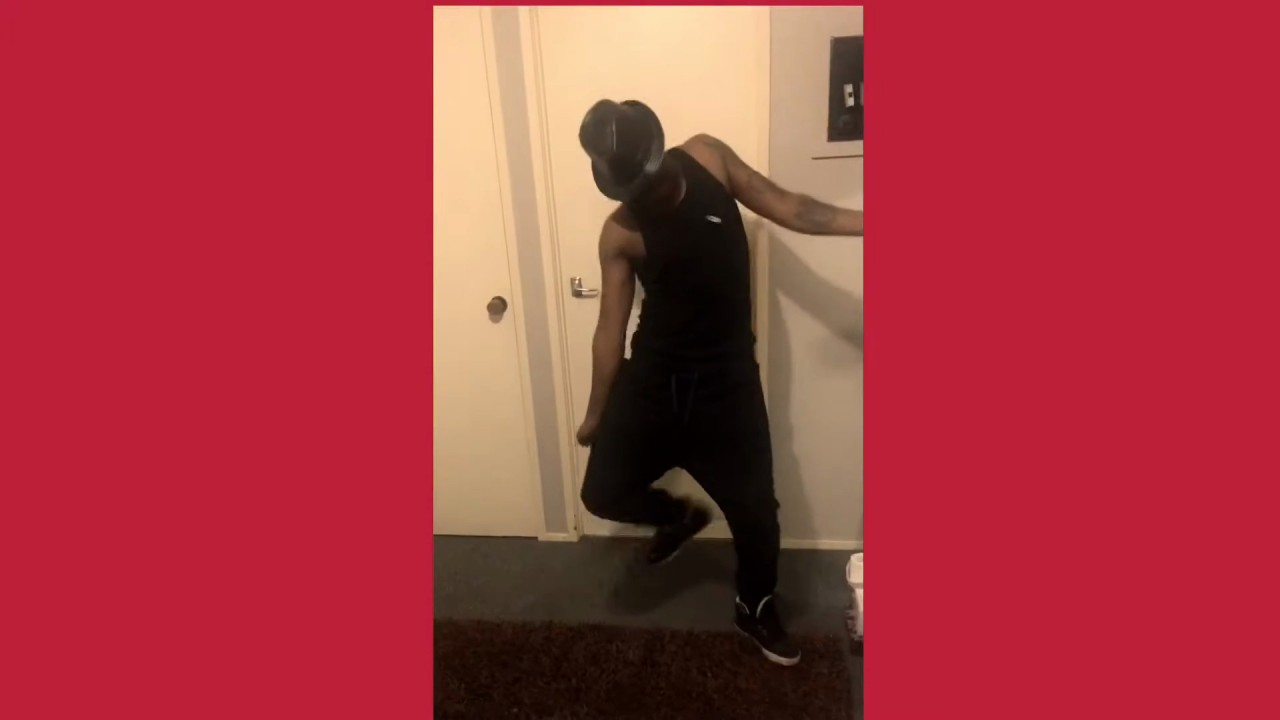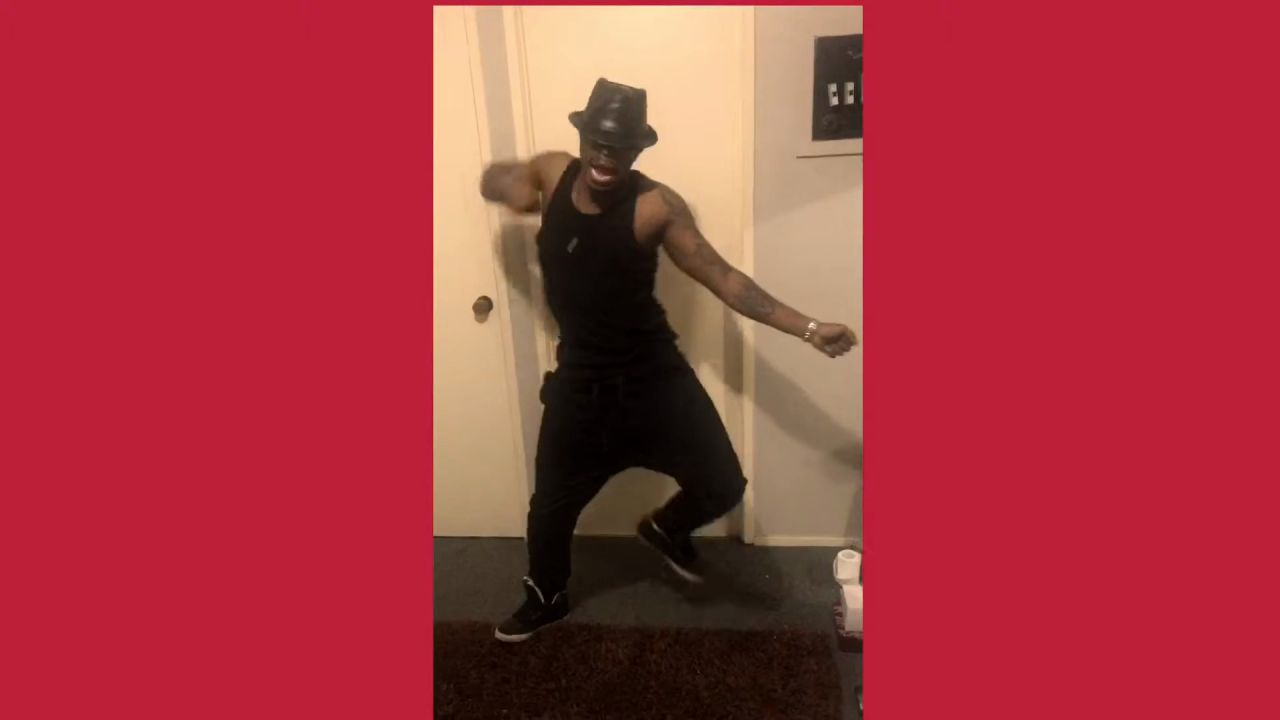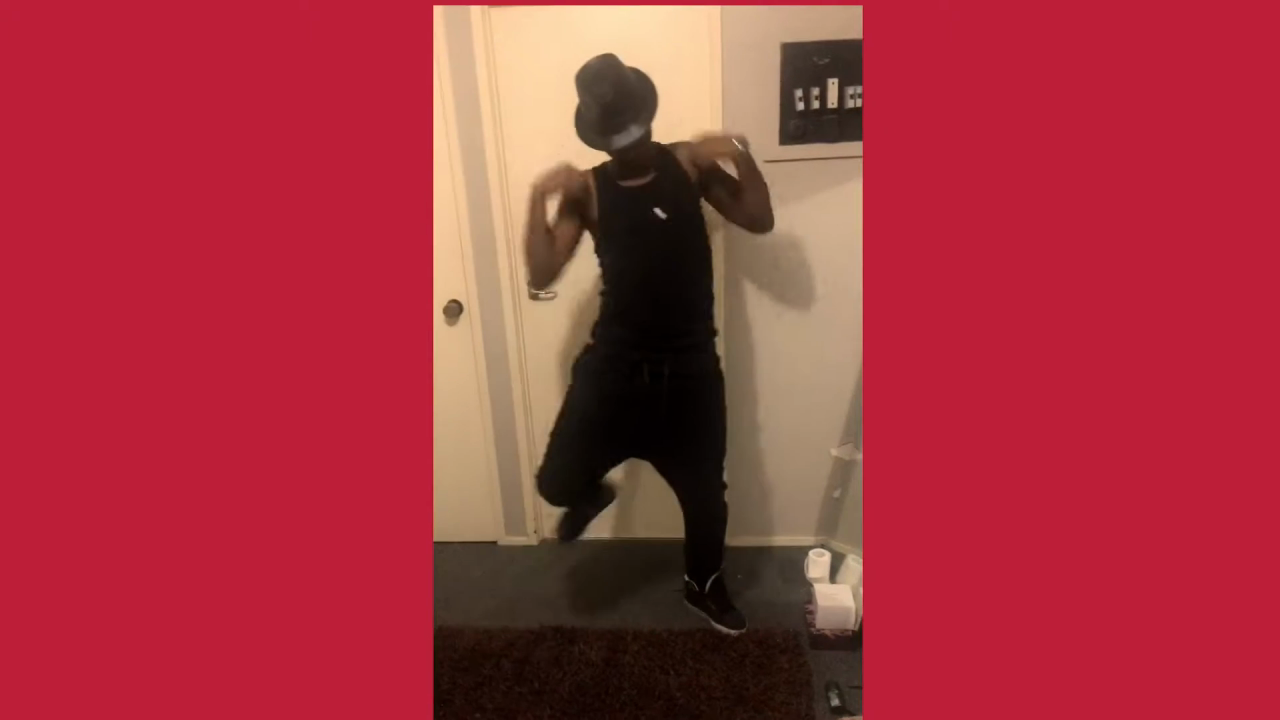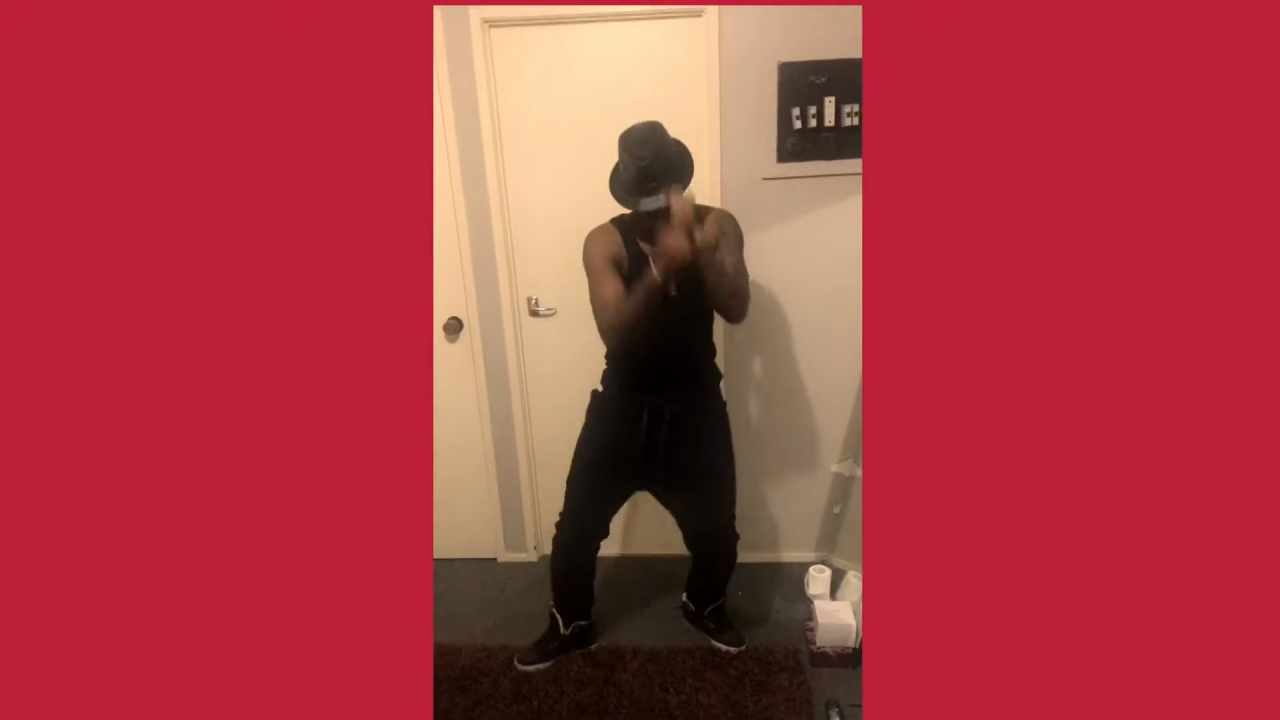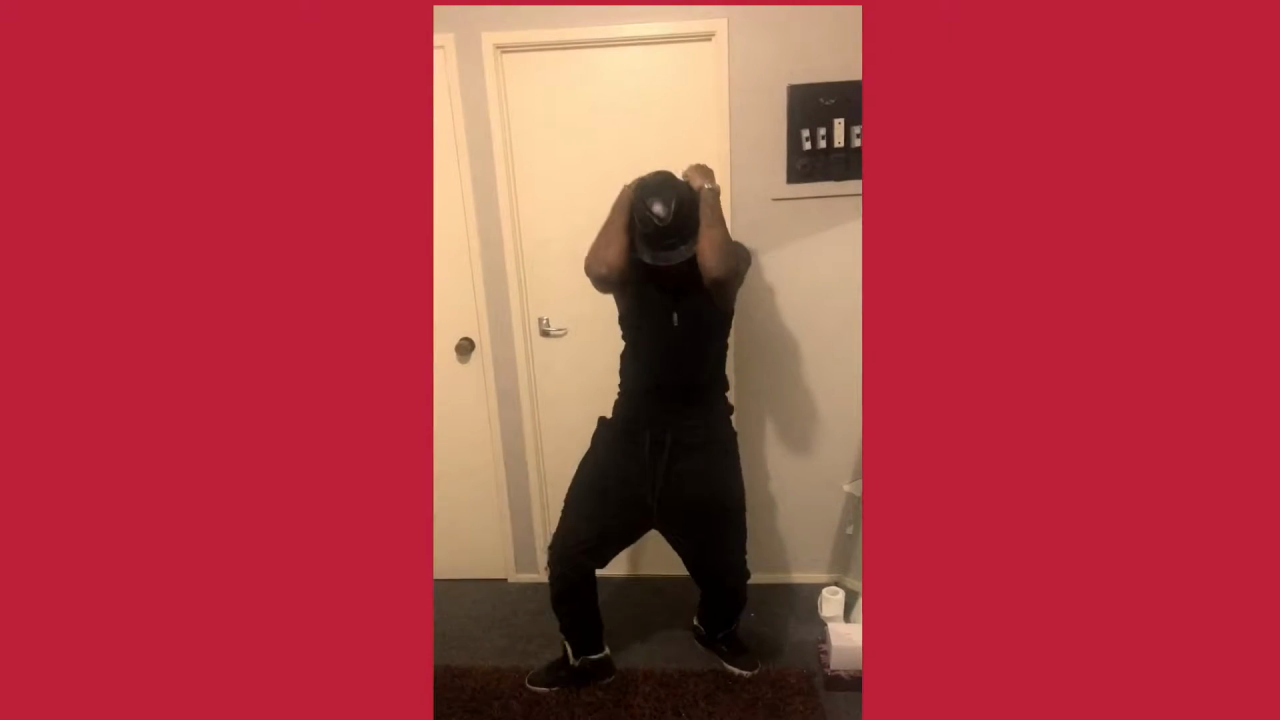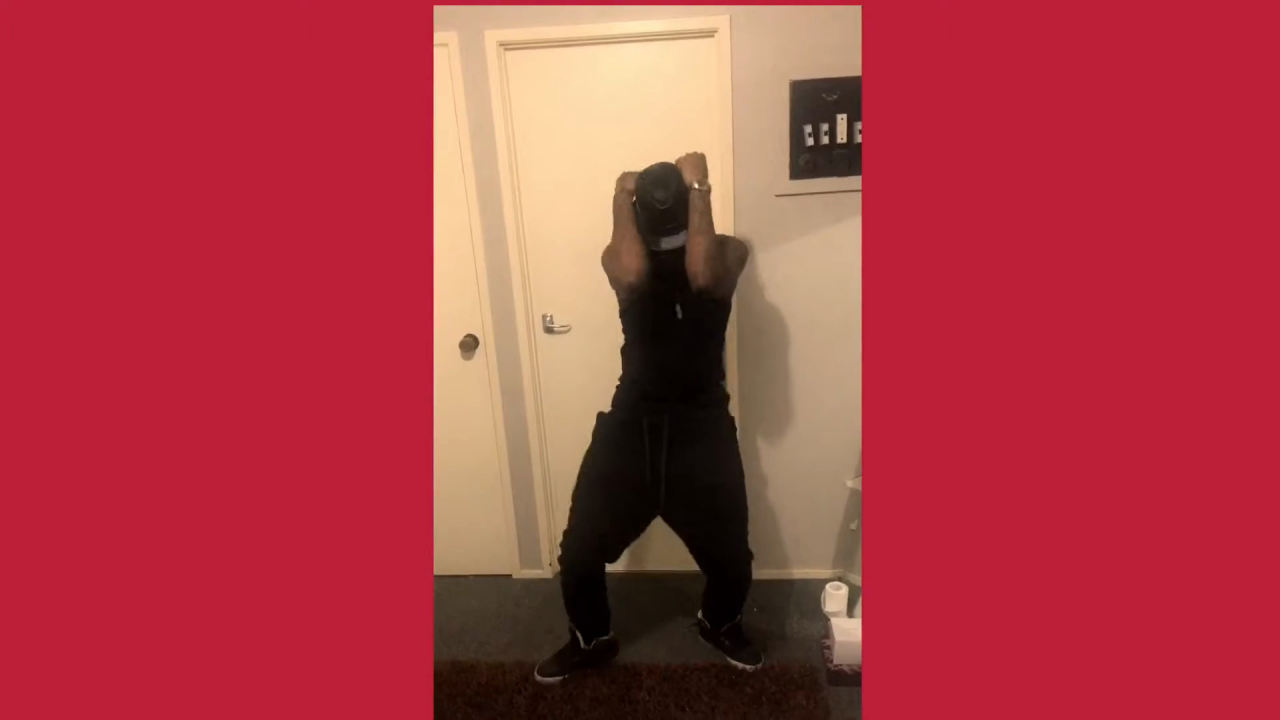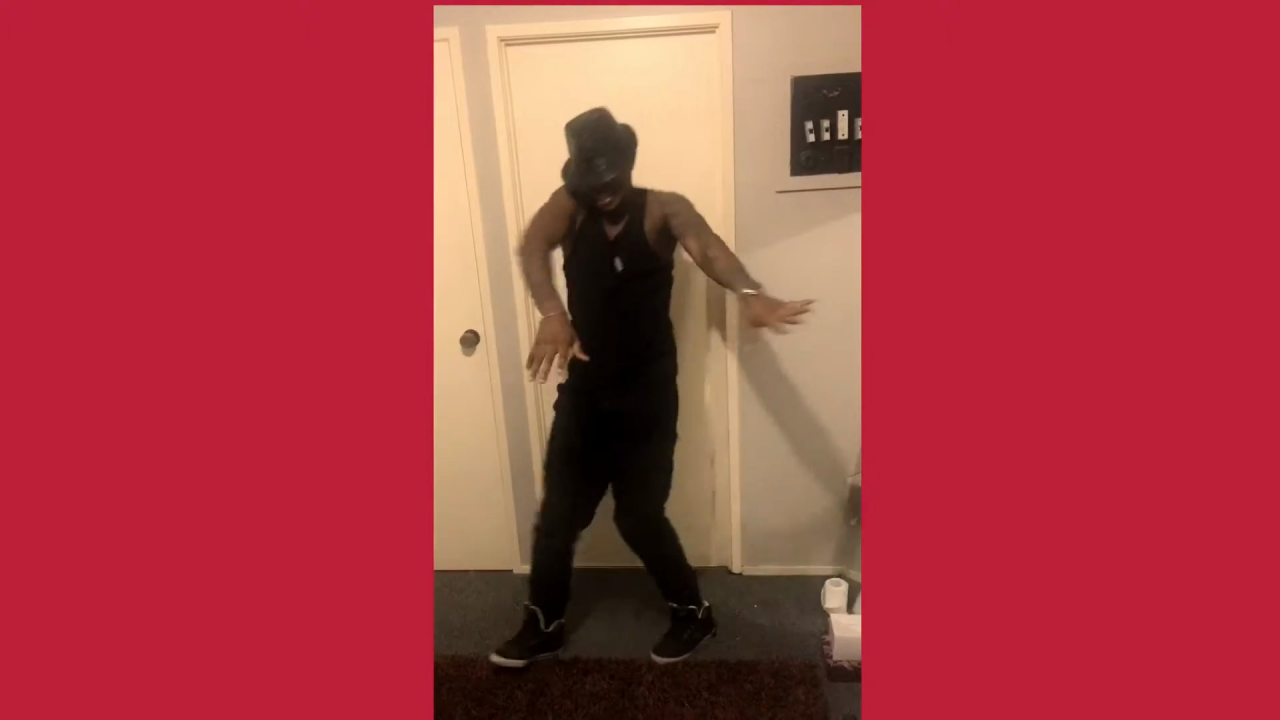
dt=0.7s
person 1, frame 1
left shoulder: (707, 156)
right shoulder: (620, 232)
left elbow: (786, 208)
right elbow: (612, 325)
left wrist: (868, 221)
right wrist: (595, 414)
left hip: (728, 382)
right hip: (651, 381)
left knee: (754, 511)
right knee: (603, 493)
left ankle: (756, 608)
right ankle: (678, 517)
person 1, frame 2
left shoulder: (657, 206)
right shoulder: (552, 172)
left elbow: (723, 279)
right elbow: (493, 180)
left wrist: (809, 328)
right wrist: (512, 192)
left hip: (654, 378)
right hip: (578, 385)
left knee: (724, 485)
right knee: (550, 507)
left ankle: (666, 529)
right ankle: (546, 597)
person 1, frame 3
left shoulder: (688, 162)
right shoulder: (585, 188)
left elbow: (760, 220)
right elbow: (541, 275)
left wrist: (738, 152)
right wrist: (539, 197)
left hip: (691, 366)
right hip: (614, 363)
left knee: (705, 492)
right knee: (559, 480)
left ankle: (704, 584)
right ankle: (591, 493)
person 1, frame 4
left shoulder: (716, 225)
right shoulder: (606, 241)
left elbow: (736, 309)
right elbow: (612, 332)
left wrist: (704, 248)
right wrist: (659, 267)
left hip: (695, 410)
right hip: (623, 409)
left knee: (716, 533)
right knee: (579, 524)
left ankle: (703, 604)
right ankle: (571, 624)
person 1, frame 5
left shoulder: (728, 268)
right shoulder: (630, 274)
left elbow: (717, 265)
right elbow: (601, 268)
left wrist: (707, 190)
right wrist: (628, 195)
left hip: (703, 445)
right hip: (629, 439)
left knee: (726, 572)
right knee: (567, 555)
left ankle: (715, 629)
right ankle: (587, 656)
person 1, frame 6
left shoulder: (728, 251)
right shoulder: (621, 252)
left elbow: (702, 279)
right elbow: (631, 279)
left wrist: (699, 187)
right wrist: (626, 202)
left hip: (701, 431)
right hip: (629, 427)
left knee: (729, 553)
right knee: (581, 546)
left ankle: (720, 623)
right ankle: (591, 639)
person 1, frame 7
left shoulder: (664, 210)
right shoulder: (568, 204)
left elbow: (704, 246)
right elbow: (533, 247)
left wrist: (751, 293)
right wrist: (552, 312)
left hip: (647, 396)
right hip: (583, 393)
left knee: (638, 518)
right knee: (558, 515)
left ankle: (692, 613)
right ankle: (542, 625)
